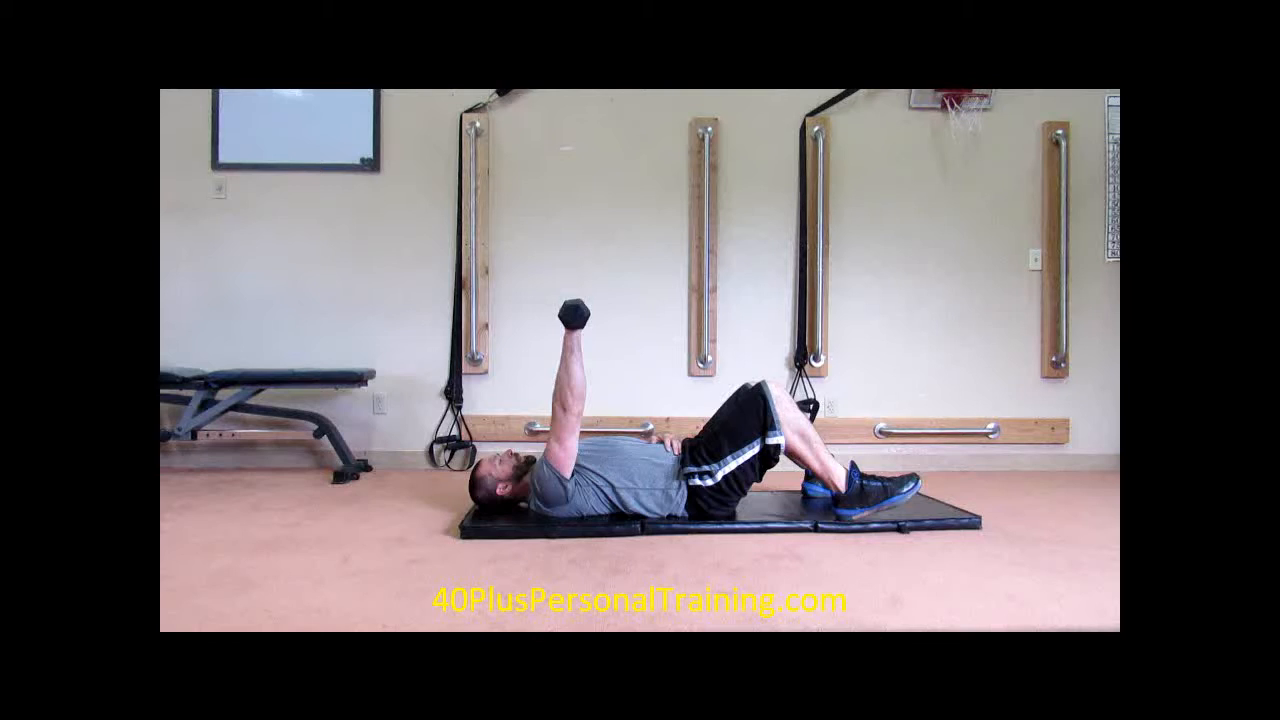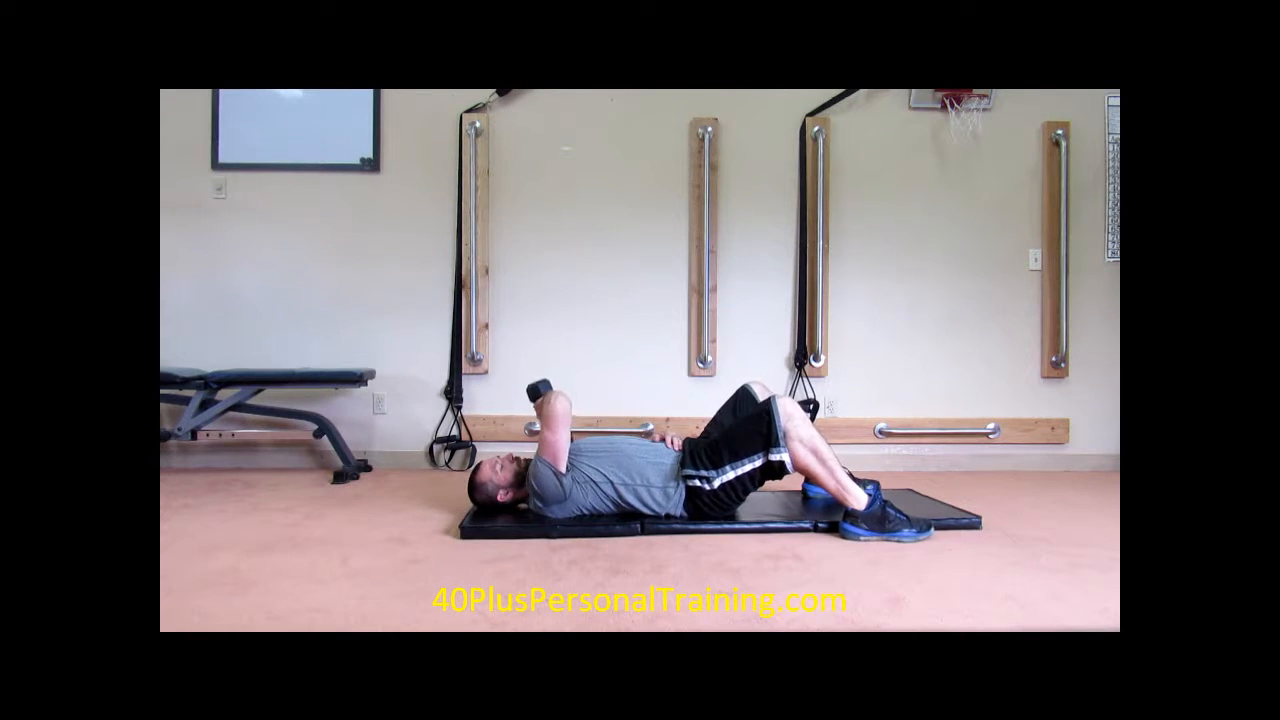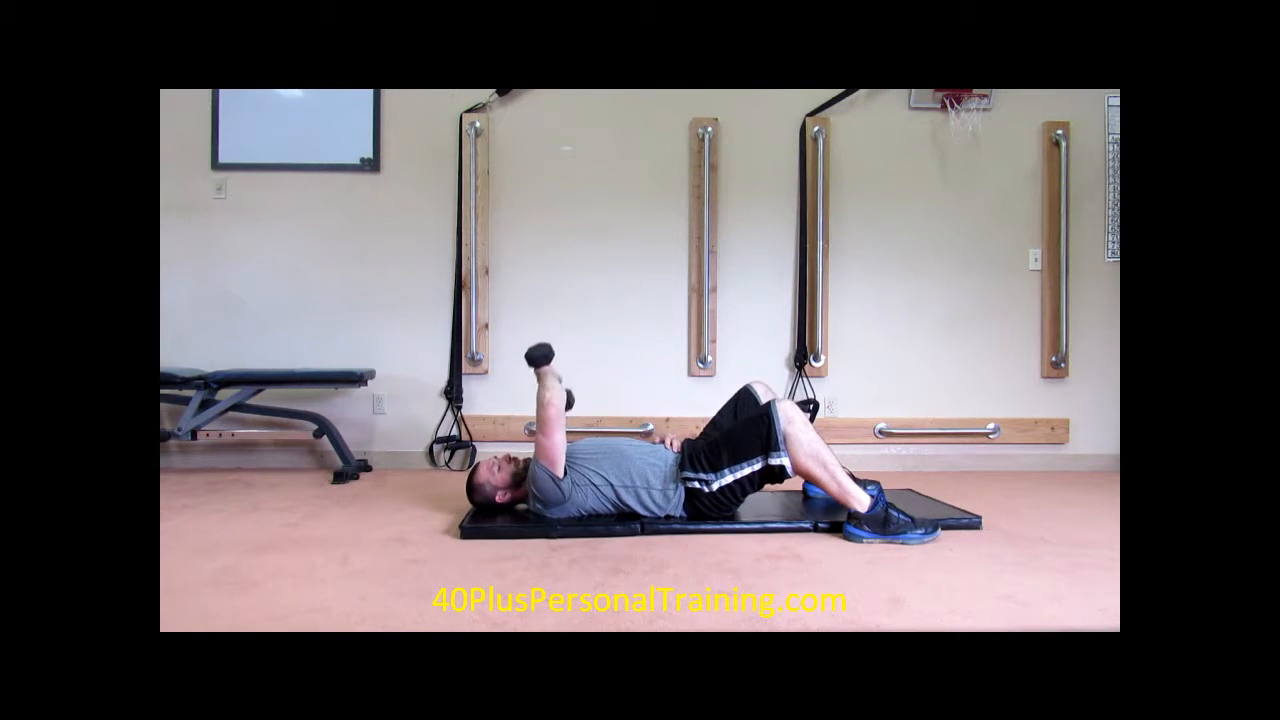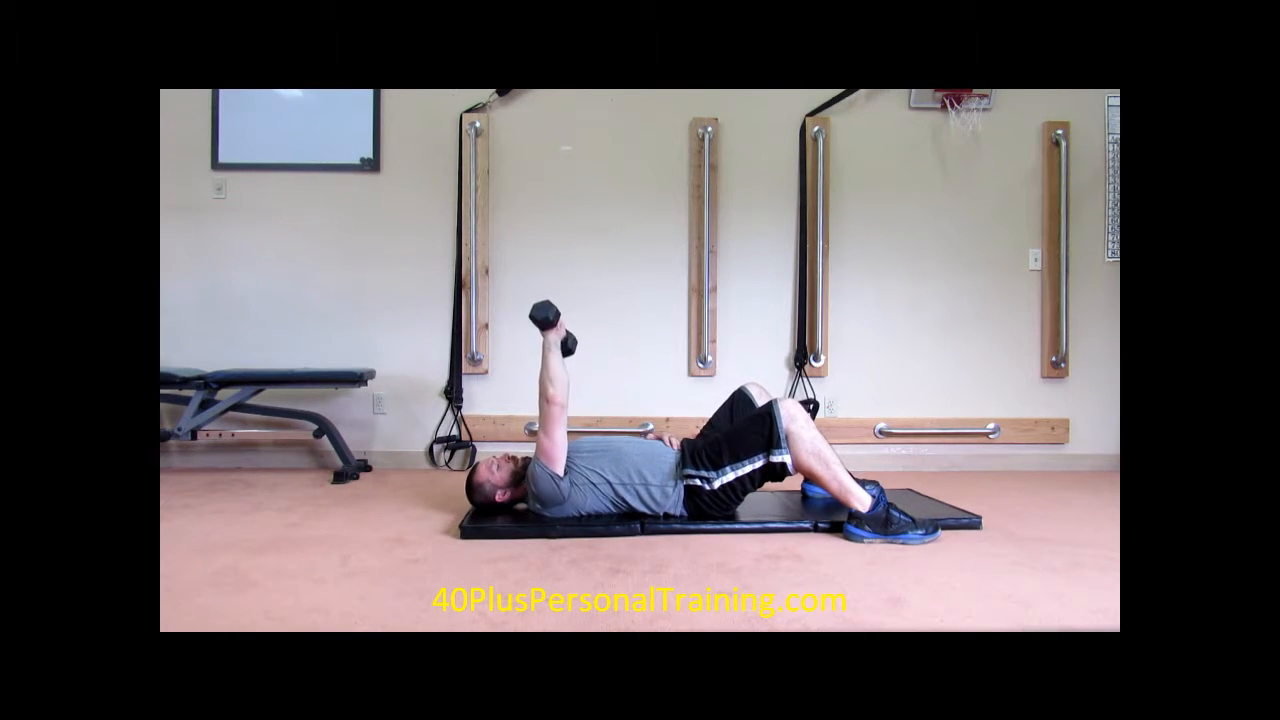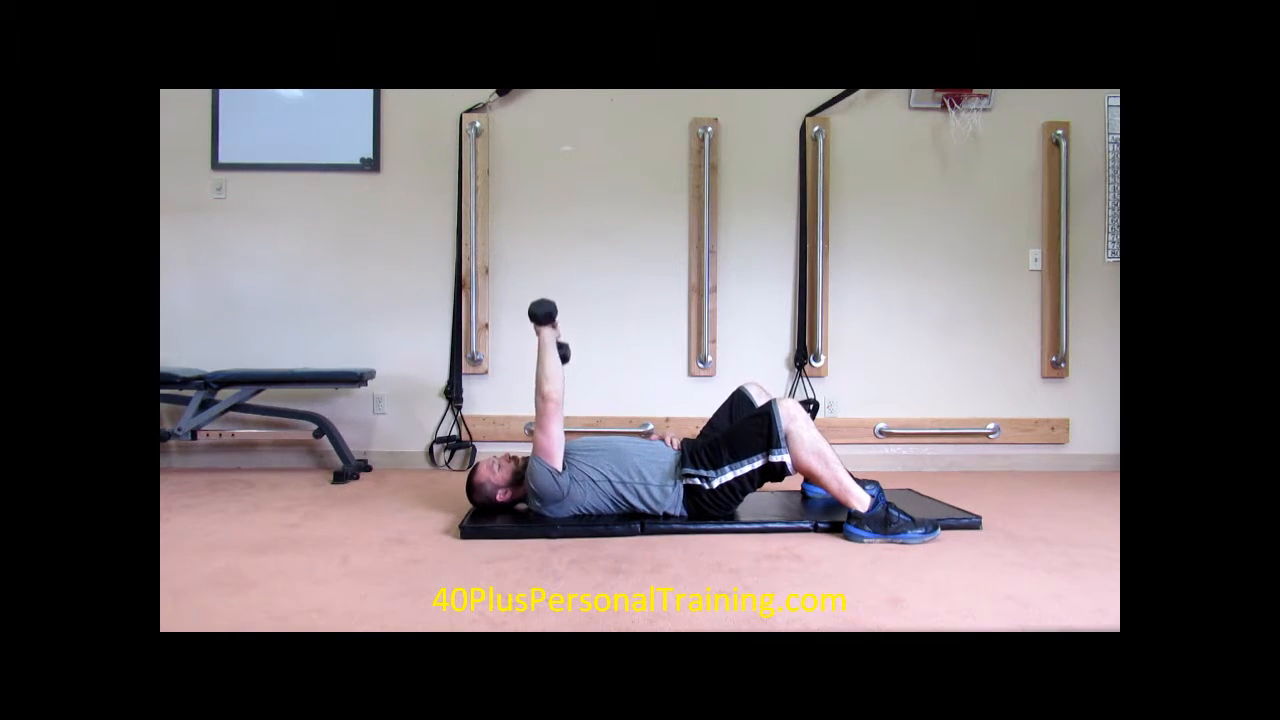
dt=1s
person 1, frame 1
left shoulder: (551, 475)
right shoulder: (548, 492)
right elbow: (568, 413)
left wrist: (656, 440)
right wrist: (571, 338)
left hip: (686, 468)
right hip: (696, 492)
left knee: (759, 398)
right knee: (771, 398)
left ankle: (824, 479)
right ankle: (849, 491)
person 1, frame 2
left shoulder: (556, 472)
right shoulder: (546, 492)
right elbow: (559, 415)
left wrist: (657, 441)
right wrist: (549, 400)
left hip: (686, 465)
right hip: (695, 492)
left knee: (757, 394)
right knee: (786, 414)
left ankle: (829, 482)
right ankle: (863, 510)
person 1, frame 3
left shoulder: (551, 476)
right shoulder: (546, 493)
right elbow: (551, 418)
left wrist: (659, 445)
right wrist: (546, 377)
left hip: (684, 467)
right hip: (692, 491)
left knee: (760, 393)
right knee: (784, 415)
left ankle: (833, 483)
right ankle: (867, 514)
person 1, frame 4
left shoulder: (551, 474)
right shoulder: (546, 491)
right elbow: (555, 407)
left wrist: (656, 440)
right wrist: (552, 341)
left hip: (685, 464)
right hip: (693, 489)
left knee: (755, 394)
right knee: (787, 414)
left ankle: (831, 481)
right ankle: (868, 514)
person 1, frame 5
left shoulder: (552, 472)
right shoulder: (545, 490)
right elbow: (549, 406)
left wrist: (656, 442)
right wrist: (546, 339)
left hip: (684, 463)
right hip: (691, 490)
left knee: (753, 394)
right knee: (788, 414)
left ankle: (837, 483)
right ankle: (866, 513)
